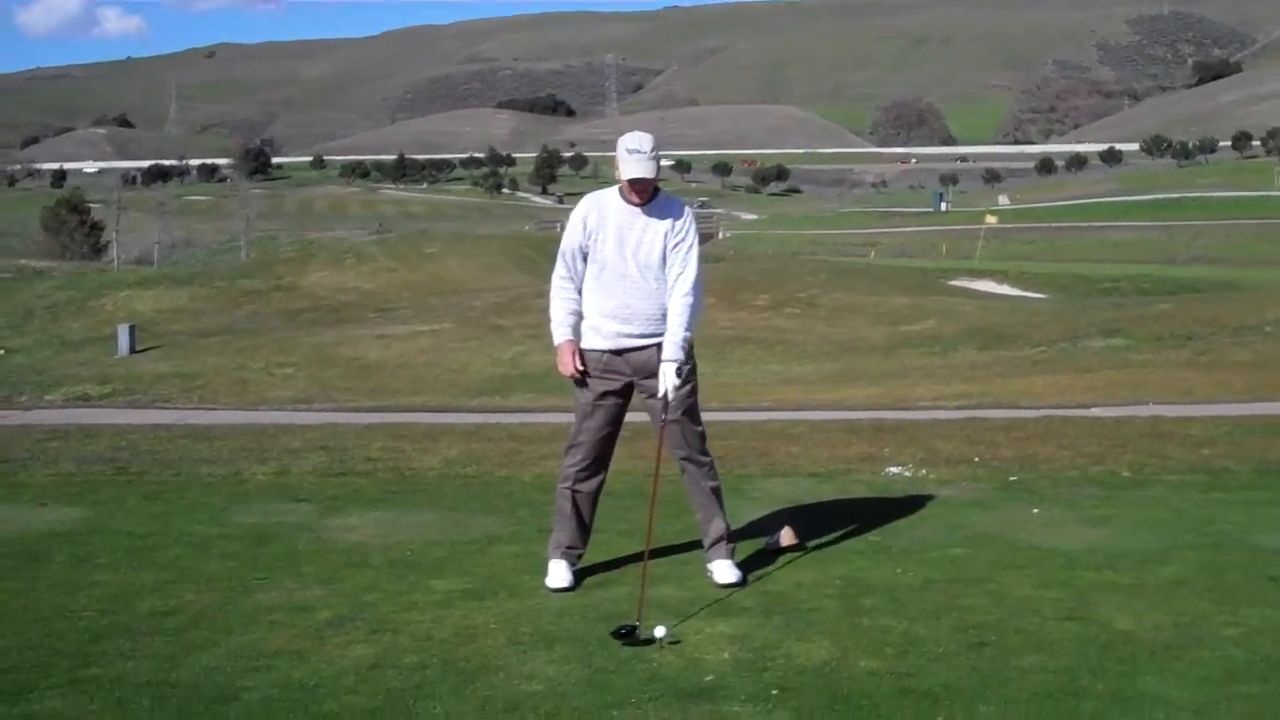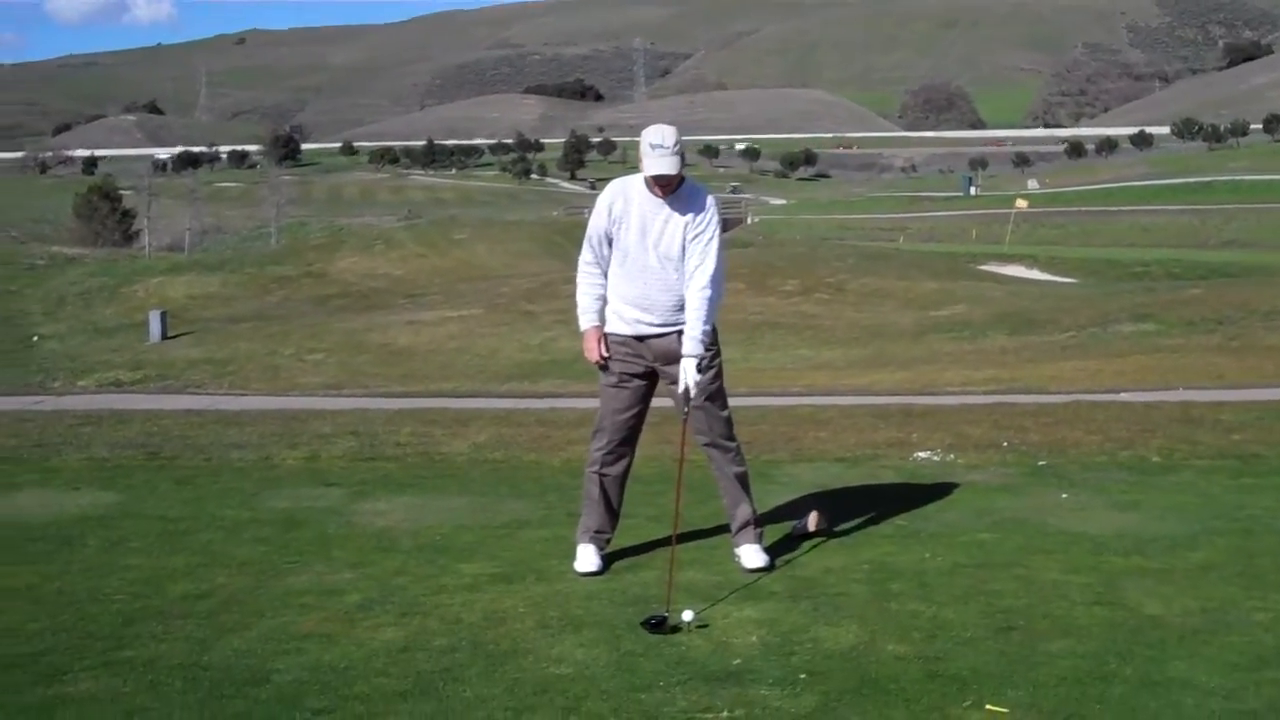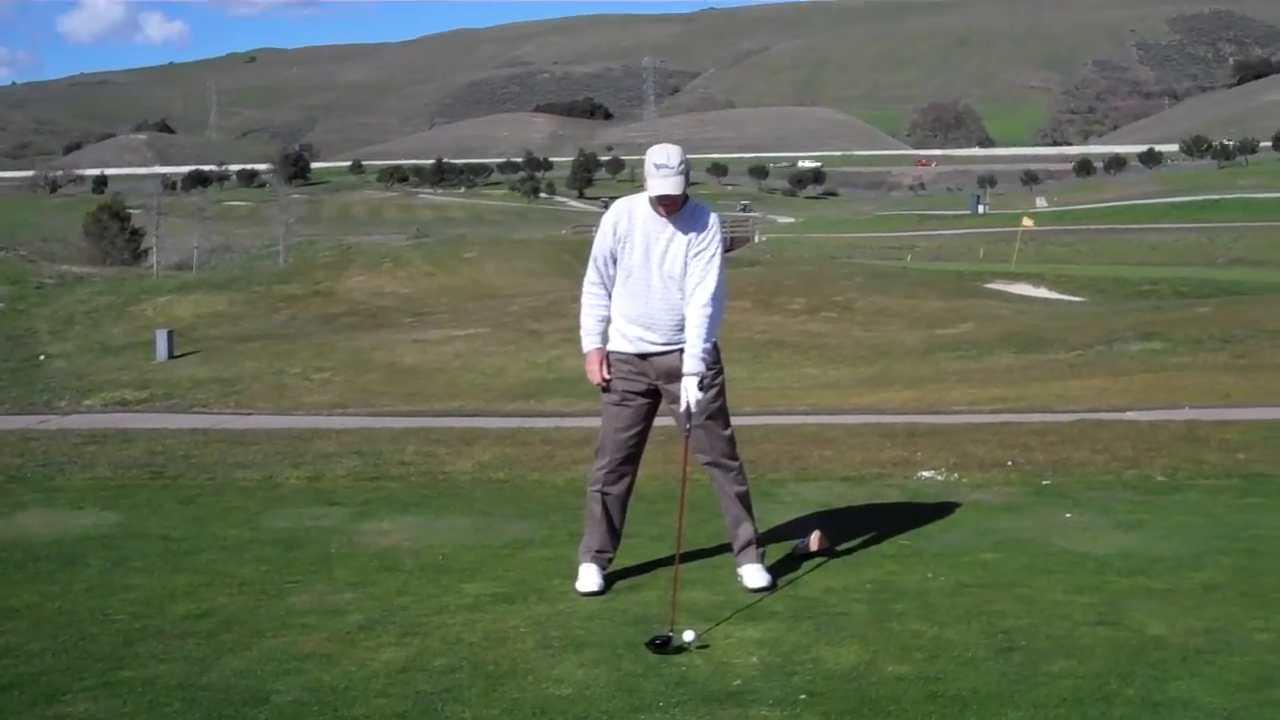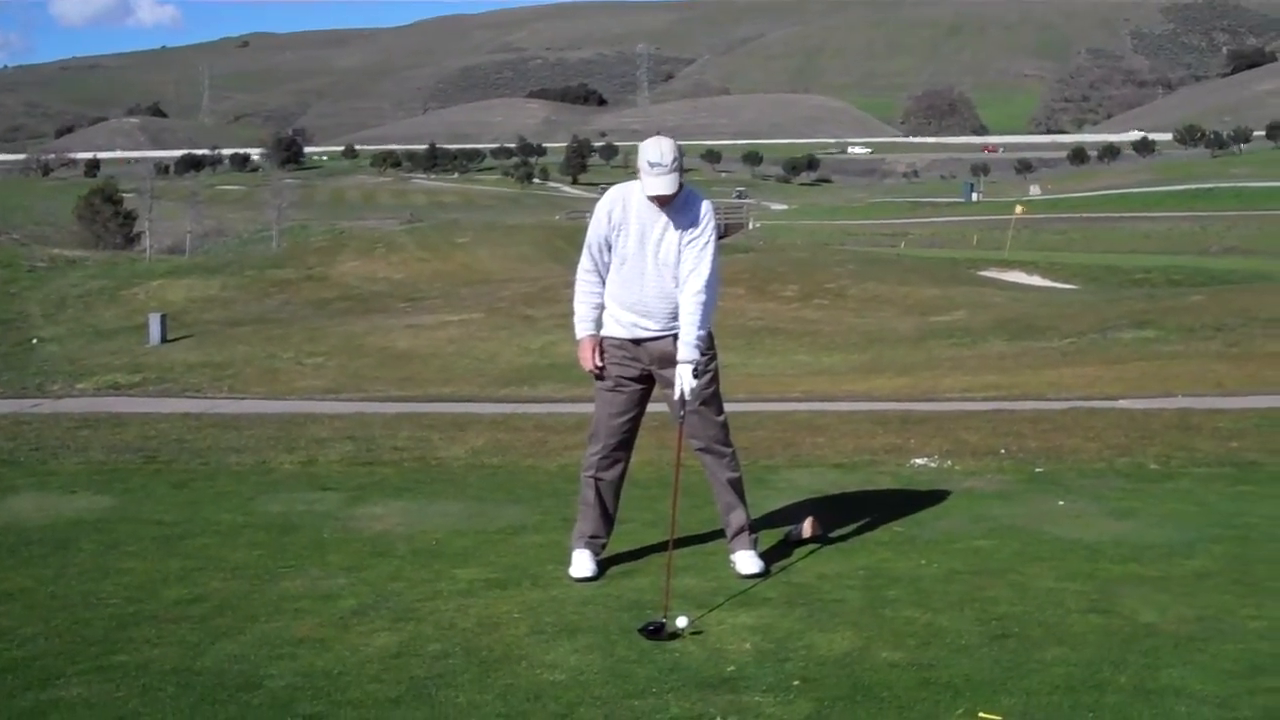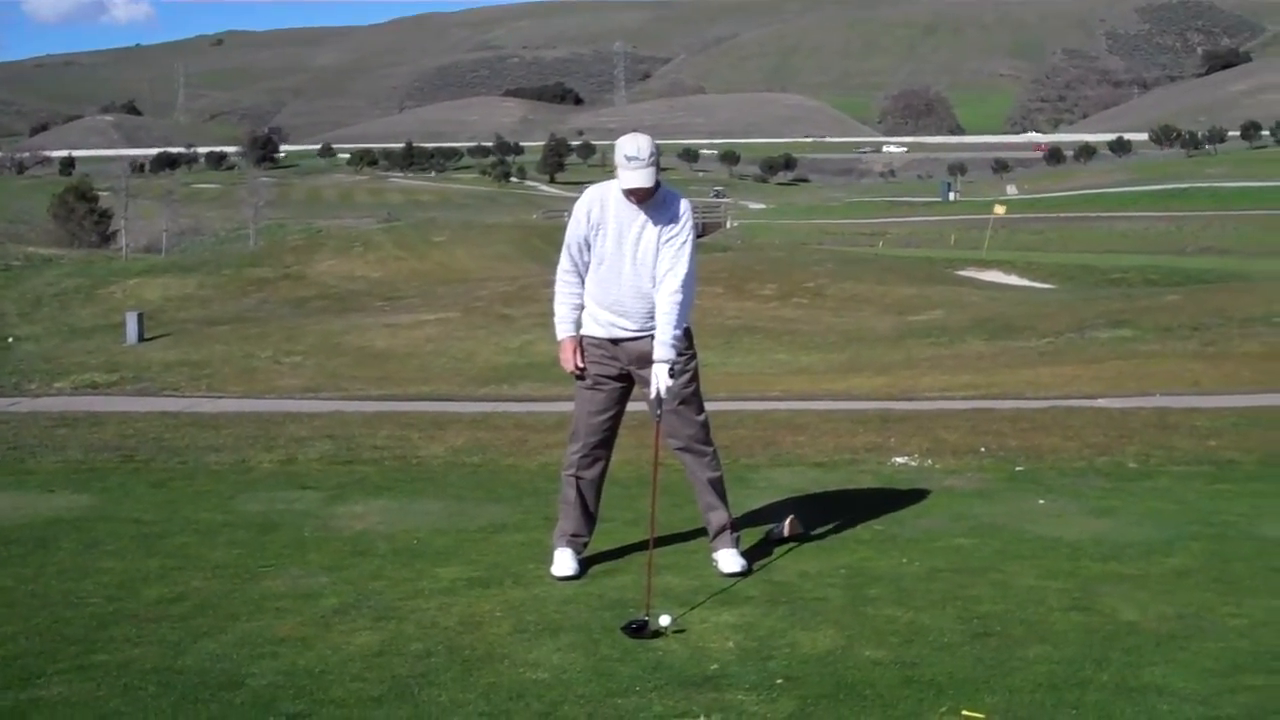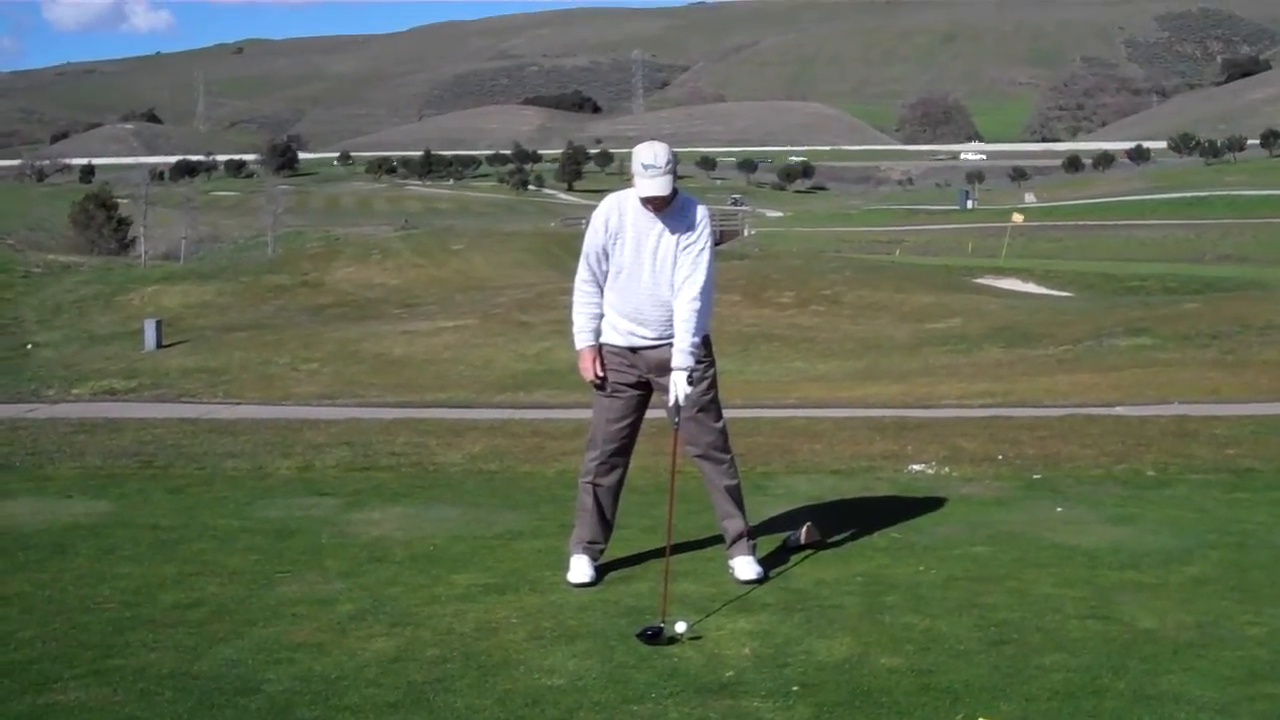
dt=0.5s
person 1, frame 1
left shoulder: (678, 215)
right shoulder: (590, 209)
left elbow: (683, 289)
right elbow: (566, 277)
left wrist: (672, 357)
right wrist: (564, 337)
left hip: (663, 351)
right hip: (602, 353)
left knee: (693, 452)
right knee: (583, 456)
left ankle: (719, 551)
right ankle: (563, 554)
person 1, frame 2
left shoulder: (701, 205)
right shoulder: (616, 196)
left elbow: (703, 282)
right elbow: (592, 263)
left wrist: (691, 352)
right wrist: (590, 323)
left hip: (685, 337)
right hip: (625, 339)
left knee: (719, 437)
right knee: (610, 441)
left ankle: (746, 536)
right ankle: (591, 539)
person 1, frame 3
left shoulder: (705, 223)
right shoulder: (621, 215)
left elbow: (703, 299)
right elbow: (598, 283)
left wrist: (692, 369)
right wrist: (593, 344)
left hip: (689, 357)
right hip: (628, 357)
left knee: (720, 456)
right knee: (612, 460)
left ankle: (748, 555)
right ankle: (593, 559)
person 1, frame 4
left shoulder: (699, 210)
right shoulder: (615, 202)
left elbow: (697, 287)
right elbow: (591, 270)
left wrist: (687, 356)
right wrist: (586, 331)
left hip: (682, 341)
right hip: (622, 342)
left knee: (713, 441)
right knee: (606, 445)
left ankle: (742, 541)
right ankle: (586, 544)
person 1, frame 5
left shoulder: (677, 209)
right shoulder: (592, 202)
left elbow: (673, 285)
right elbow: (570, 270)
left wrist: (663, 355)
right wrist: (567, 332)
left hip: (662, 341)
right hip: (601, 341)
left knee: (693, 440)
right knee: (586, 444)
left ankle: (723, 540)
right ankle: (568, 543)
person 1, frame 6
left shoulder: (695, 216)
right shoulder: (611, 211)
left elbow: (692, 293)
right elbow: (589, 280)
left wrist: (682, 363)
right wrist: (586, 341)
left hip: (681, 348)
right hip: (620, 350)
left knee: (712, 447)
right knee: (604, 451)
left ankle: (740, 546)
right ankle: (584, 550)
